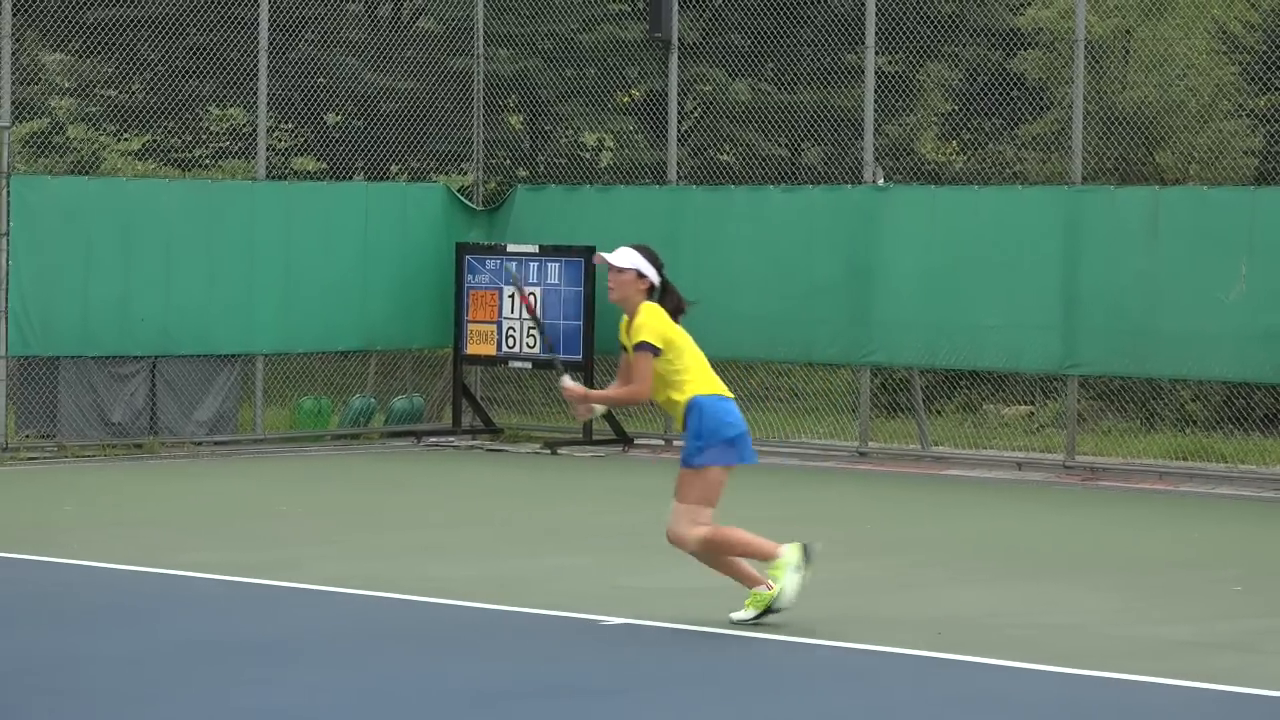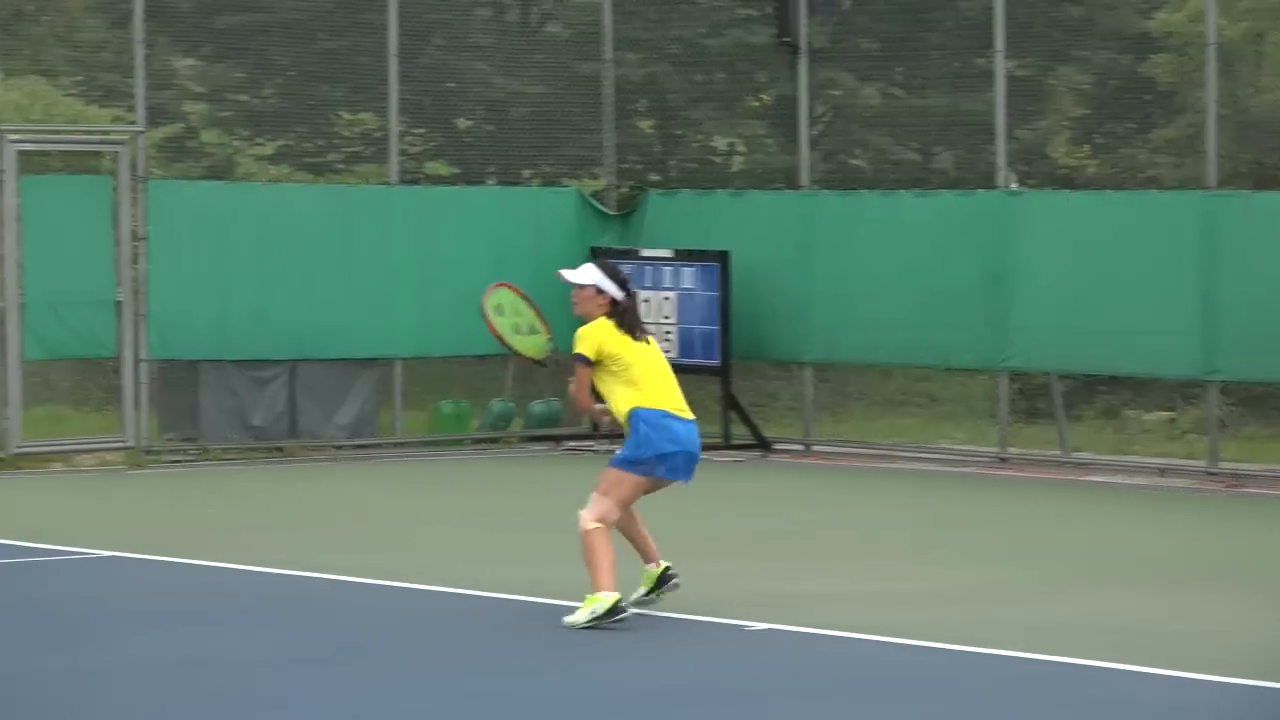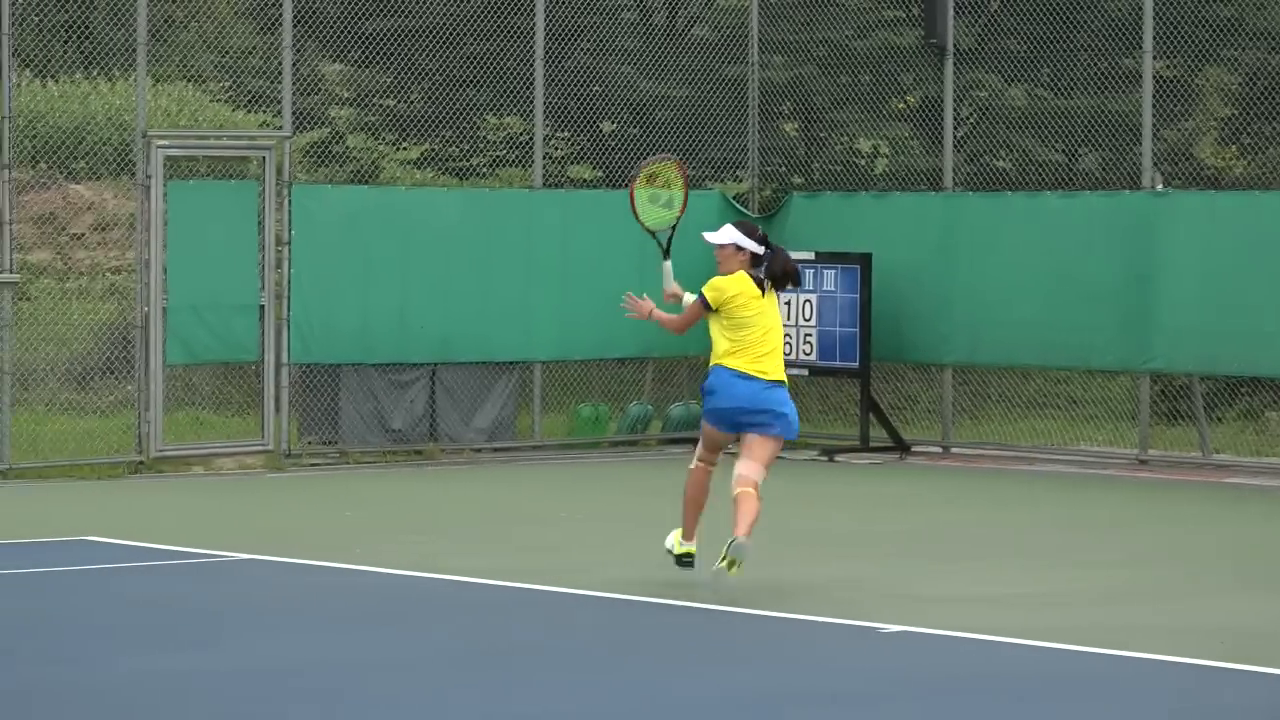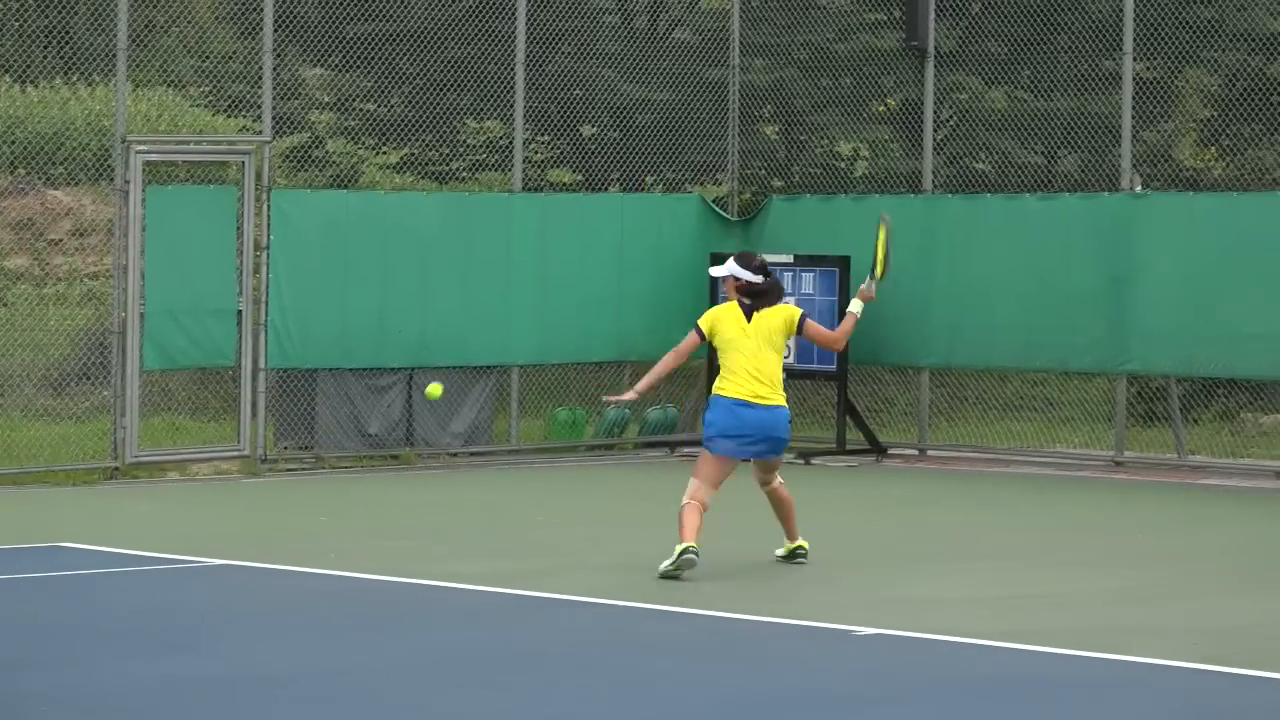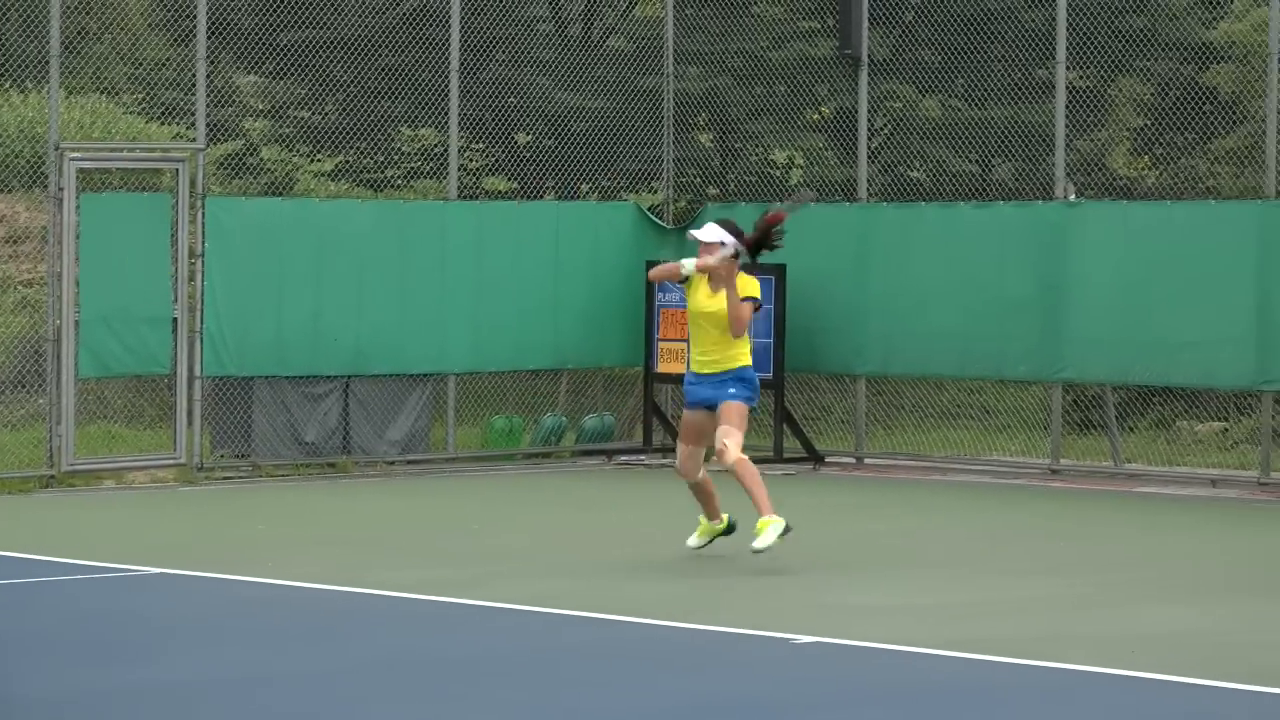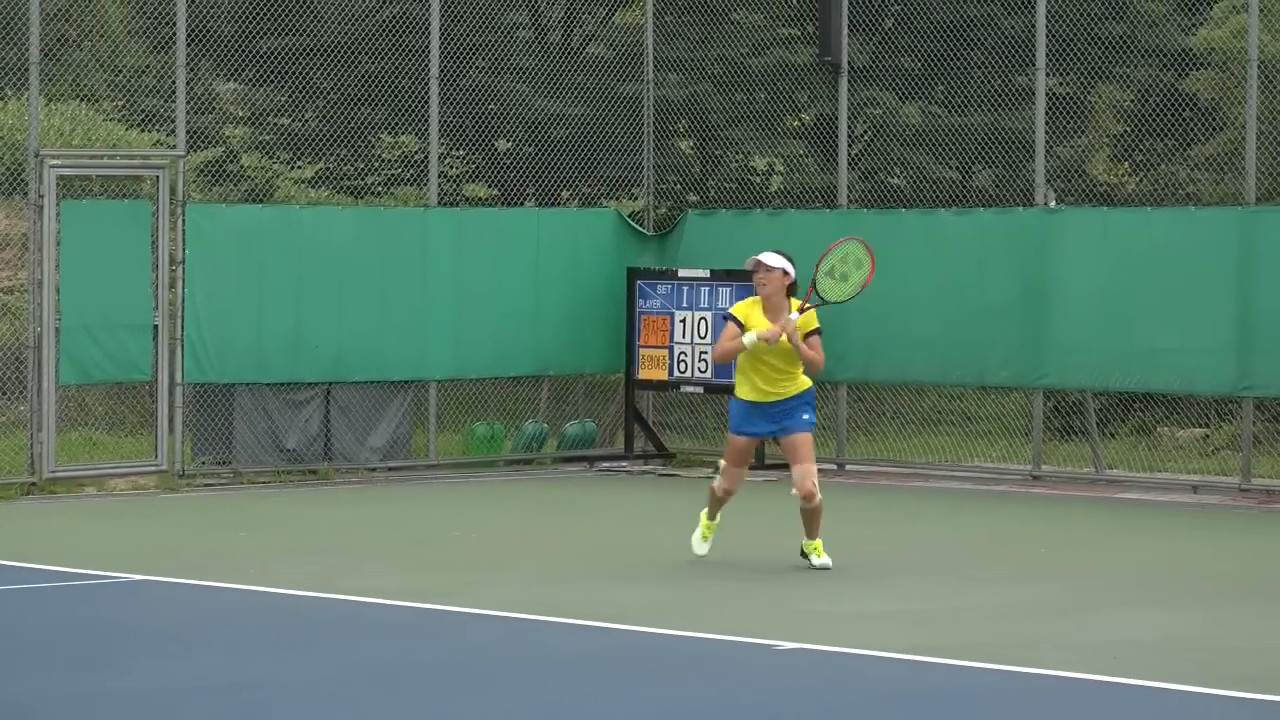
dt=0.4s
person 1, frame 1
left shoulder: (650, 321)
right shoulder: (630, 322)
left elbow: (641, 393)
right elbow: (623, 382)
left wrist: (586, 394)
right wrist: (592, 402)
left hip: (711, 419)
right hip: (713, 422)
left knee: (689, 532)
right knee: (681, 533)
left ankle: (783, 556)
right ankle: (765, 591)
person 1, frame 2
left shoulder: (590, 333)
right shoulder: (635, 334)
left elbow: (582, 401)
left wrist: (596, 411)
right wrist: (607, 411)
left hip: (655, 432)
right hip: (684, 434)
left knee: (593, 518)
right knee: (610, 501)
left ankle: (605, 598)
right ankle: (657, 569)
person 1, frame 3
left shoulder: (721, 285)
right shoulder: (767, 288)
left elbow: (679, 325)
left wrist: (650, 311)
right wrist: (686, 297)
left hip: (730, 390)
right hip: (773, 399)
left knee: (704, 460)
right knee: (746, 487)
left ankle: (686, 544)
right ankle: (739, 538)
person 1, frame 4
left shoulder: (716, 315)
right shoulder: (785, 314)
left elbow: (676, 357)
right elbow: (836, 342)
left wrist: (636, 391)
right wrist: (856, 305)
left hip: (731, 413)
right hip: (774, 418)
left knee: (695, 496)
right knee: (767, 480)
left ankle: (686, 548)
right ankle: (796, 544)
person 1, frame 5
left shoulder: (748, 285)
right shoulder: (695, 273)
left elbow: (738, 330)
right elbow: (654, 276)
left wrist: (730, 285)
right wrist: (690, 265)
left hip: (734, 377)
right hip: (699, 379)
left knee: (727, 450)
right knee: (686, 466)
left ankle: (772, 520)
right ankle: (716, 521)
person 1, frame 6
left shoulder: (804, 314)
right shoulder: (743, 311)
left elbow: (817, 366)
right elbow: (719, 353)
left wrist: (795, 341)
right wrist: (757, 337)
left hip: (793, 402)
right hip: (749, 403)
left knee: (807, 488)
right knee: (728, 483)
left ankle: (813, 543)
right ankle: (710, 518)
